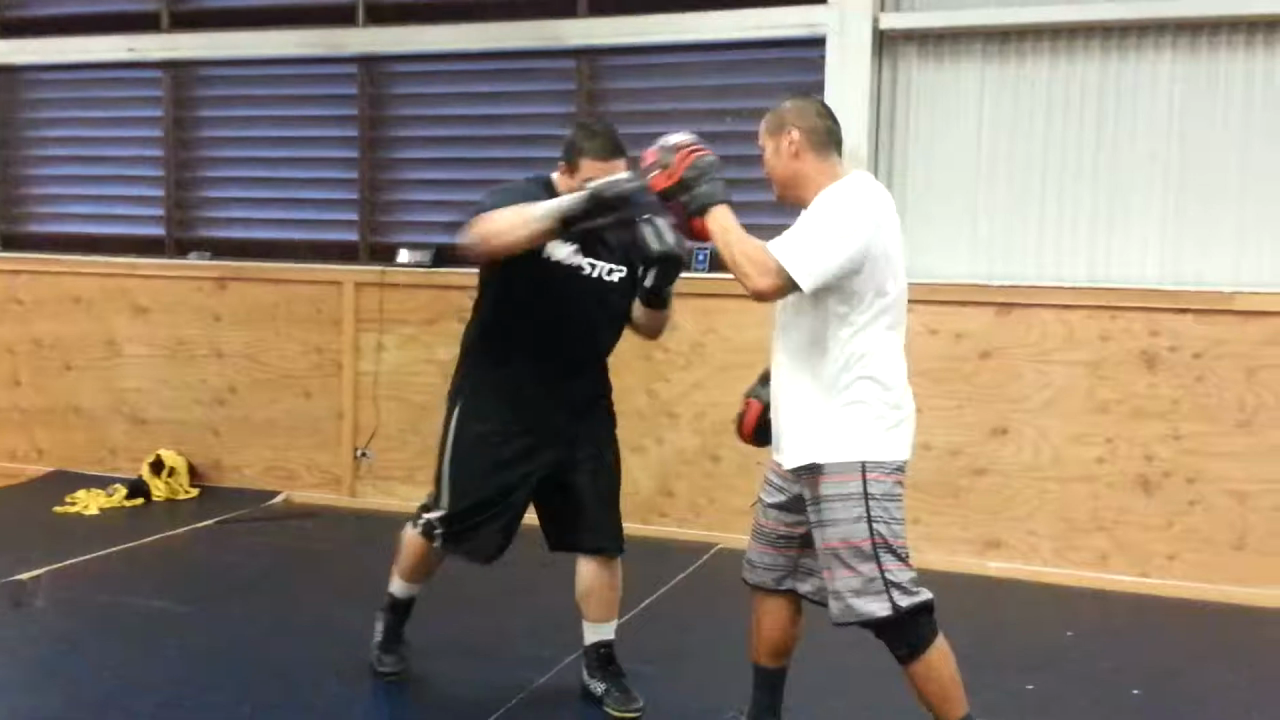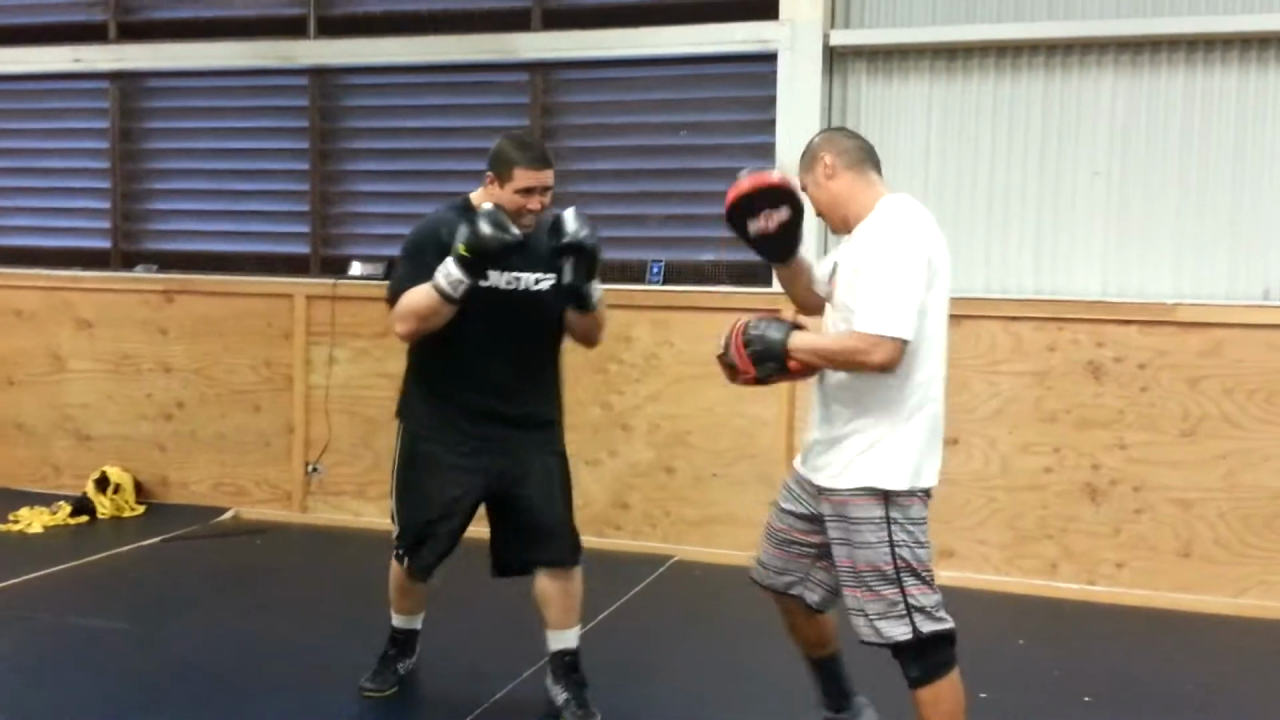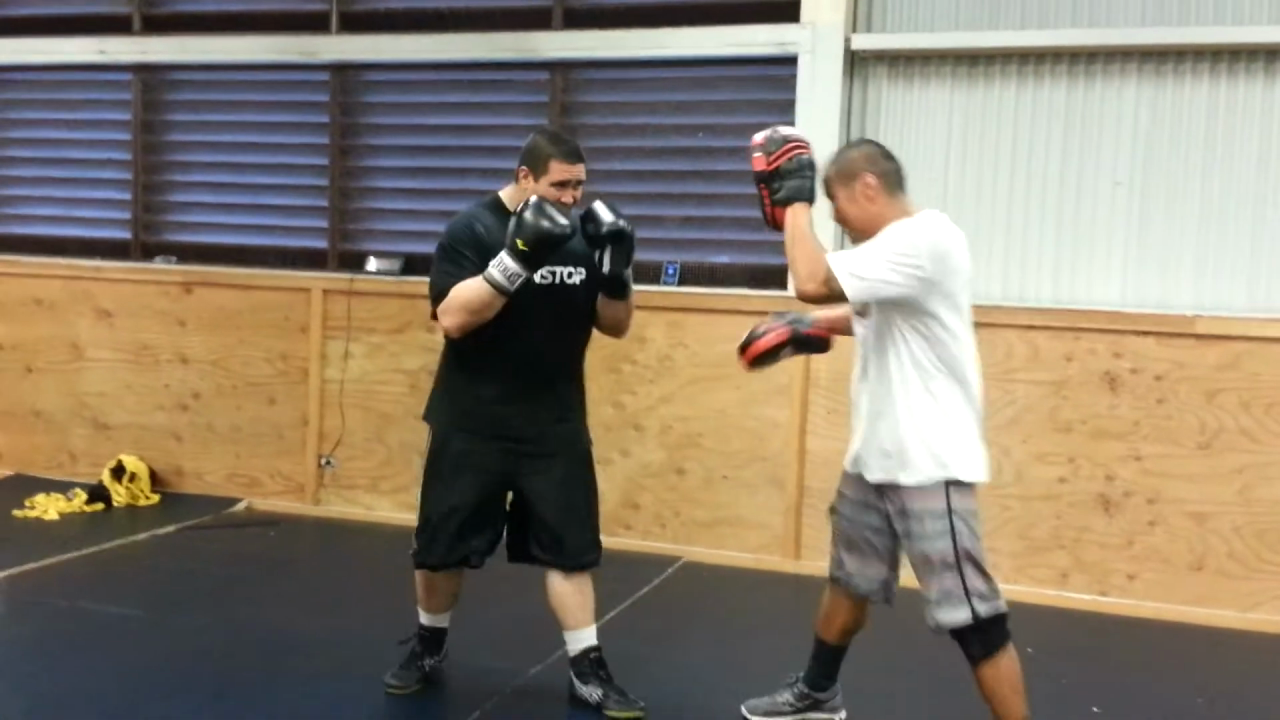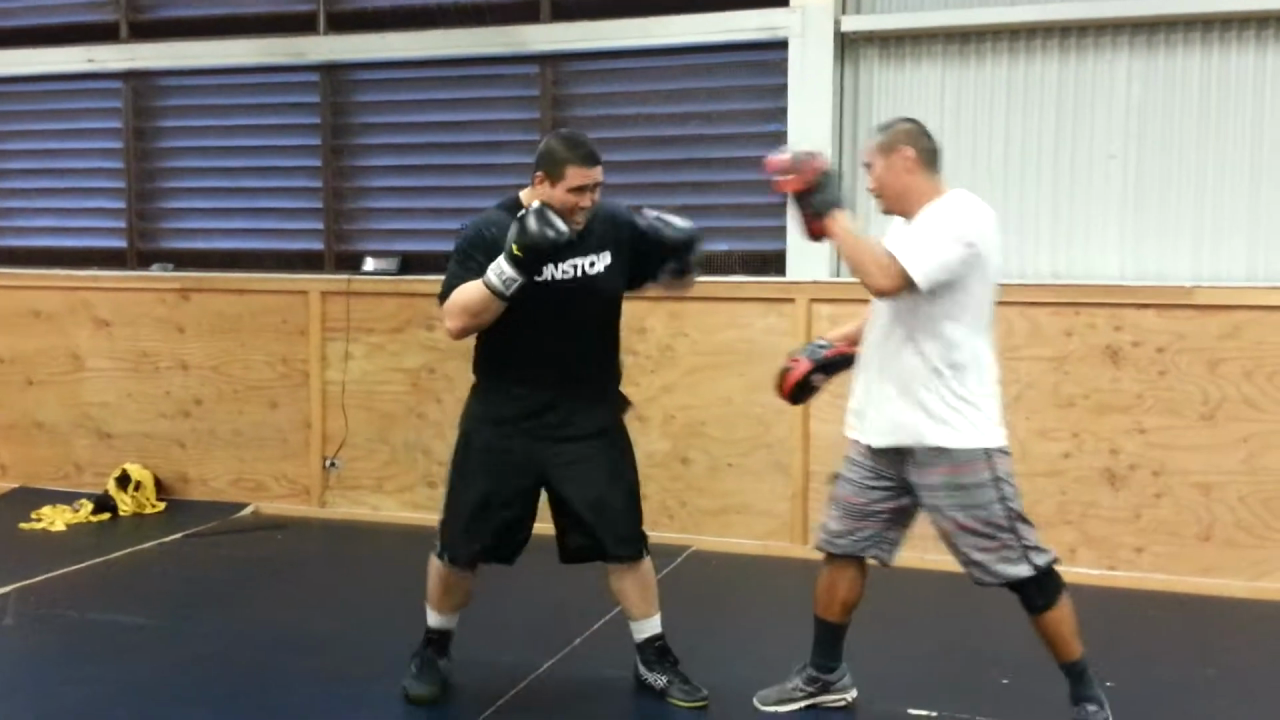
dt=0.5s
person 1, frame 1
left shoulder: (855, 202)
right shoulder: (830, 210)
left elbow: (765, 279)
left wrist: (710, 204)
right wrist: (781, 376)
left hip: (853, 447)
right hip: (803, 443)
left knee: (888, 606)
right knee: (771, 577)
person 1, frame 2
left shoulder: (899, 229)
right shoulder: (855, 239)
left elbow: (881, 348)
right elbow: (814, 300)
left wrist: (790, 344)
right wrist: (781, 247)
left hip: (880, 465)
right hip: (827, 456)
left knee: (914, 633)
right knee: (789, 583)
person 1, frame 3
left shoulder: (924, 240)
right shoulder: (900, 243)
left elbow: (813, 283)
left wrist: (794, 202)
right wrist: (807, 325)
left hip: (930, 467)
right hip: (876, 458)
left knee: (970, 616)
right knee: (850, 582)
person 1, frame 4
left shoulder: (963, 218)
right shoulder: (906, 227)
left elbow: (886, 281)
left wrist: (830, 209)
right wrist: (832, 344)
left hip: (955, 438)
right hip: (881, 432)
left knee: (1025, 572)
right knee: (842, 549)
person 2, frame 1
left shoulder: (626, 231)
right shoulder: (525, 203)
left elbow: (649, 328)
right elbow: (482, 236)
left wrist: (659, 277)
right wrist: (581, 201)
left hip: (580, 413)
right hip: (494, 407)
left knee: (600, 540)
right knee: (443, 525)
left ankle: (601, 665)
right ankle: (393, 616)
person 2, frame 2
left shoulder: (549, 239)
right shoulder: (437, 232)
left elbow: (588, 334)
right elbow: (405, 323)
left wrist: (582, 279)
right wrist: (463, 262)
left hip: (529, 426)
right hip: (441, 426)
left knee: (558, 547)
right knee: (413, 548)
right ankle: (400, 647)
person 2, frame 3
left shoulder: (582, 238)
right shoulder: (470, 230)
left elbow: (616, 325)
right elbow: (453, 319)
left wrist: (615, 262)
right wrist: (517, 253)
left hip: (555, 427)
right hip: (471, 426)
left knee: (570, 552)
right knee: (439, 550)
left ankle: (588, 670)
right ankle: (428, 644)
person 2, frame 4
left shoulder: (613, 223)
right shoulder: (487, 232)
left elbow: (674, 279)
right elbow: (455, 323)
left wrist: (679, 251)
right wrist: (515, 261)
left hip: (591, 422)
right hip: (503, 422)
left knee: (624, 543)
right knee: (460, 544)
left ankle: (654, 659)
right ankle: (433, 650)
